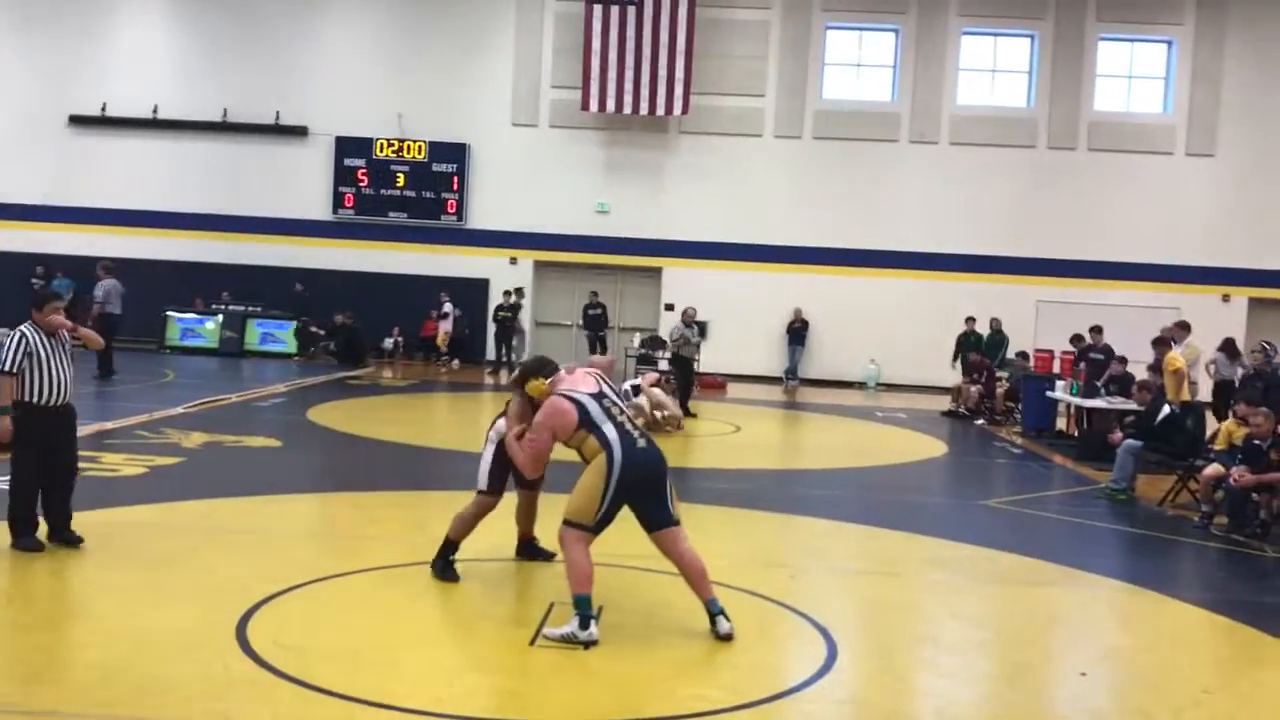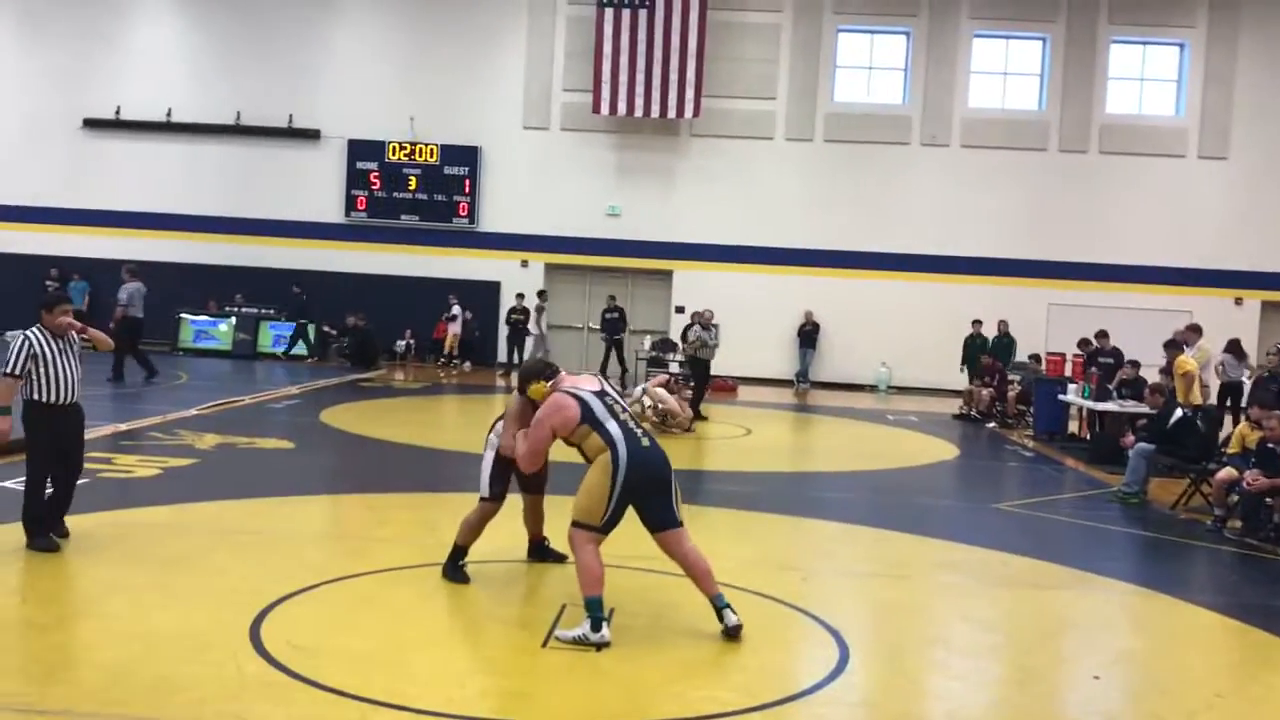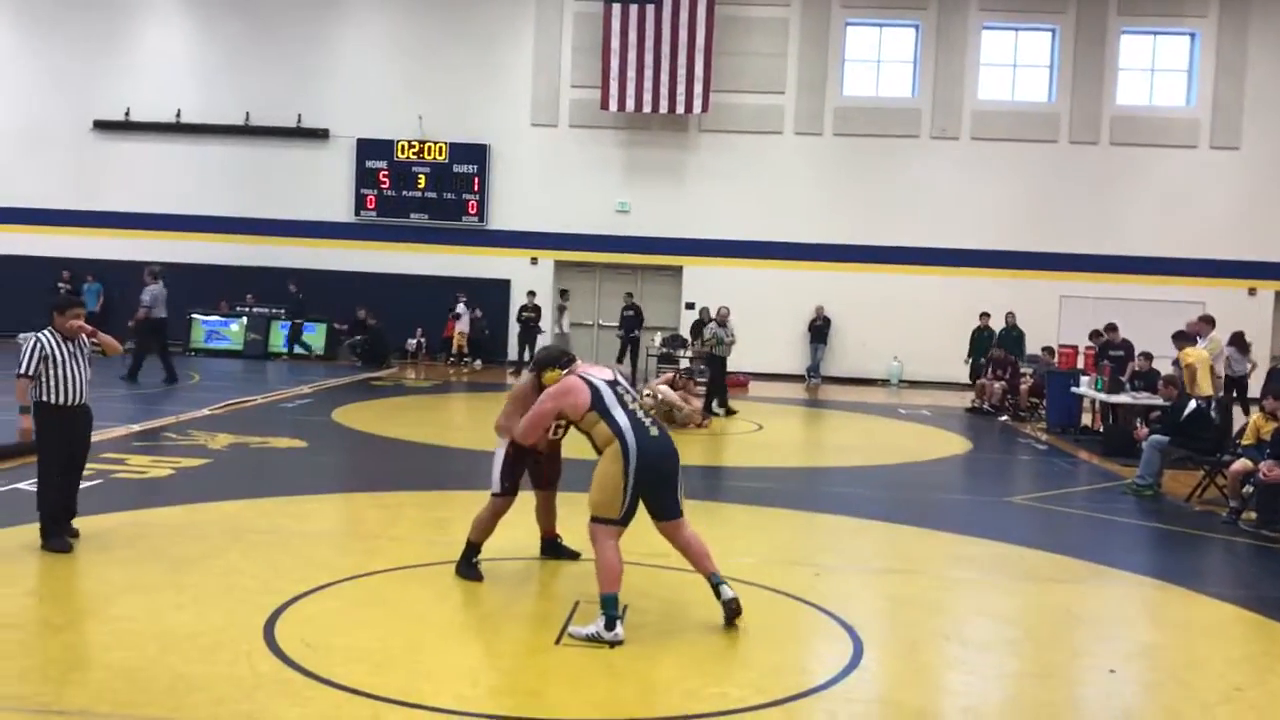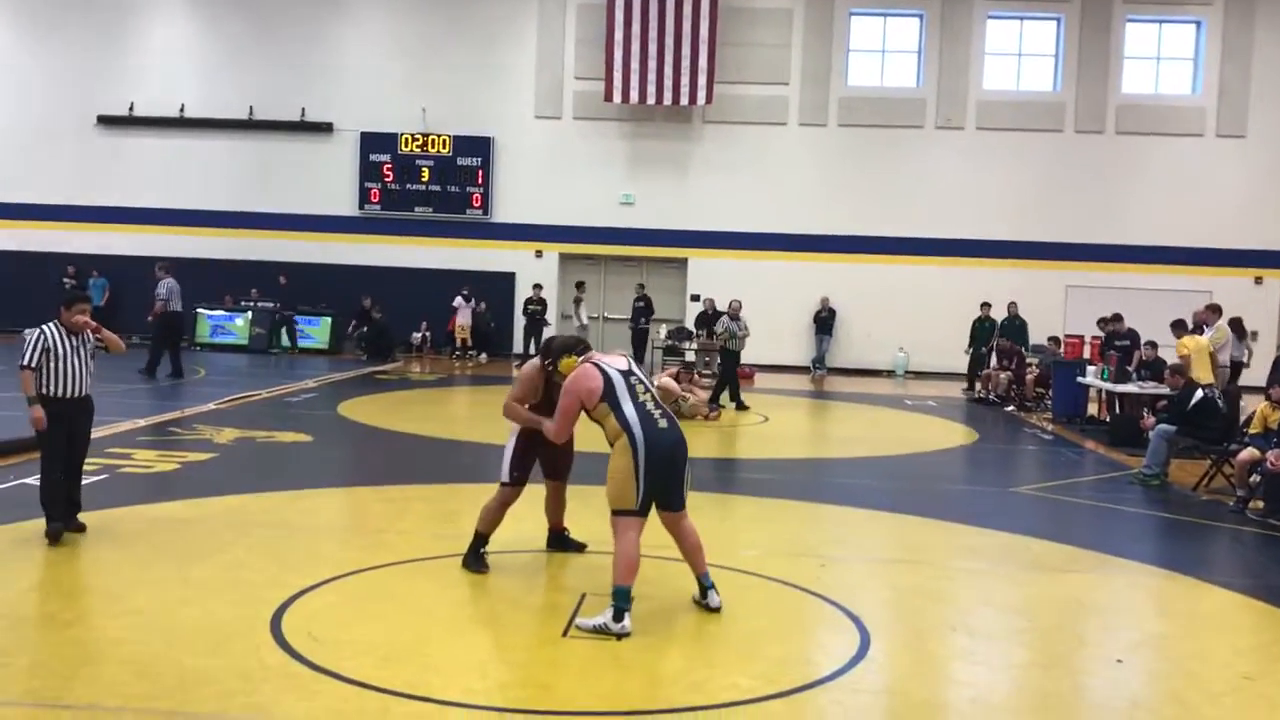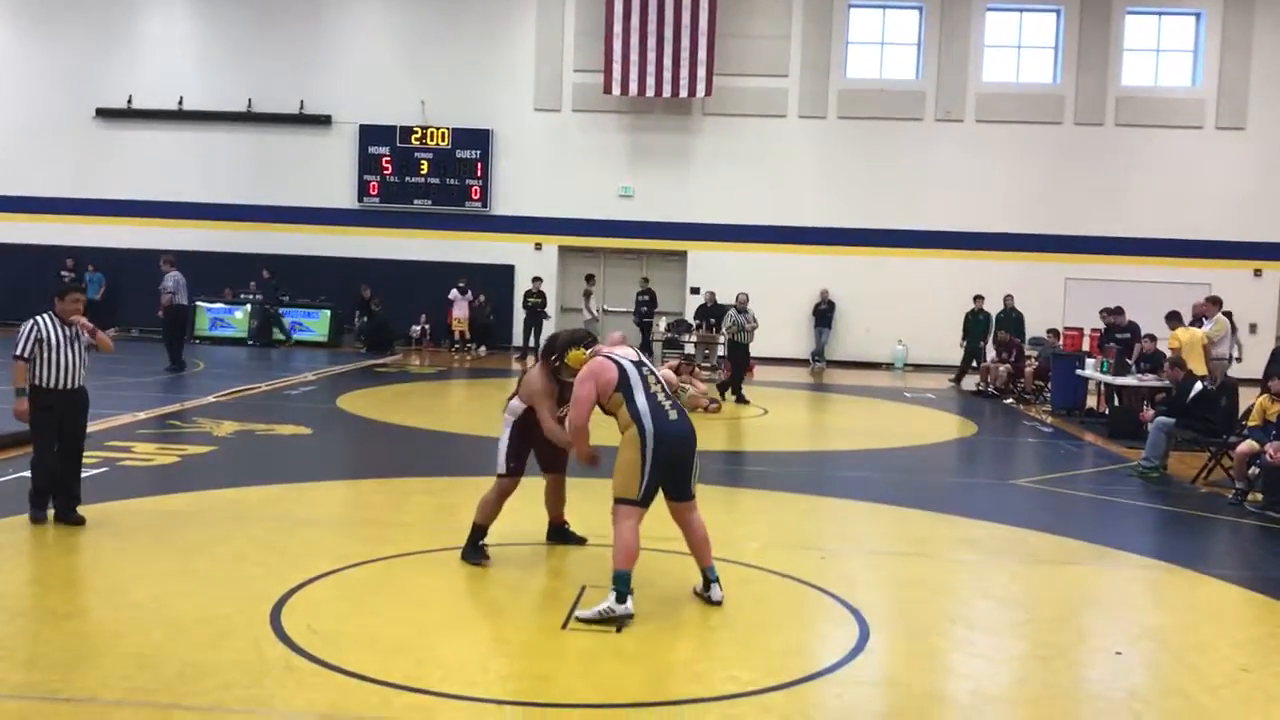
dt=0.2s
person 1, frame 1
left shoulder: (551, 410)
right shoulder: (589, 373)
left elbow: (532, 469)
left wrist: (511, 441)
left hip: (614, 464)
right hip: (651, 458)
left knee: (573, 538)
right knee: (676, 543)
left ankle: (584, 624)
right ankle: (719, 617)
person 1, frame 2
left shoulder: (552, 406)
right shoulder: (591, 379)
left elbow: (528, 463)
left wrist: (520, 440)
left hip: (619, 463)
right hip: (655, 457)
left knee: (582, 540)
right knee: (678, 542)
left ankle: (596, 626)
right ankle: (726, 612)
person 1, frame 3
left shoulder: (561, 390)
right shoulder: (605, 372)
left elbow: (525, 435)
left wrist: (540, 419)
left hip: (628, 453)
right hip: (663, 446)
left knee: (603, 536)
right knee: (678, 527)
left ankle: (610, 623)
right ankle: (723, 591)
person 1, frame 4
left shoulder: (578, 378)
right shoulder: (623, 360)
left elbow: (558, 434)
left wrist: (549, 425)
left hip: (637, 445)
right hip: (673, 437)
left knee: (626, 528)
right knee: (678, 519)
left ankle: (618, 615)
right ankle: (708, 591)
person 1, frame 5
left shoulder: (590, 371)
right shoulder: (628, 351)
left elbow: (578, 422)
left wrist: (582, 451)
left hip: (647, 435)
right hip: (683, 429)
left knee: (626, 516)
right knee: (687, 511)
left ankle: (620, 599)
right ankle: (711, 584)
person 2, frame 1
left shoulder: (63, 334)
right shoulder: (21, 337)
left elbow: (99, 344)
left wrist: (73, 328)
left hip: (62, 412)
right hip: (31, 414)
left knee: (65, 471)
right knee: (27, 475)
left ankle: (60, 528)
right ankle: (23, 533)
person 2, frame 2
left shoulder: (73, 336)
right shoulder: (28, 340)
left elbow: (107, 345)
left wrist: (82, 328)
left hip: (71, 412)
right hip: (41, 414)
left knee: (71, 470)
right knee: (39, 475)
left ankle: (54, 518)
right ankle: (37, 532)
person 2, frame 3
left shoulder: (83, 340)
right shoulder: (39, 342)
left elbow: (117, 350)
right elbow: (24, 379)
left wrist: (92, 332)
right wrist: (24, 414)
left hip: (80, 413)
right hip: (50, 416)
left knee: (73, 472)
right knee: (50, 475)
left ankle: (63, 521)
right ankle: (51, 534)
person 2, frame 4
left shoulder: (89, 335)
right shoulder: (43, 334)
left elbow: (119, 348)
right elbow: (27, 370)
left wrist: (96, 328)
right wrist: (34, 404)
left hip: (81, 406)
right hip: (51, 407)
left knee: (74, 464)
right knee: (52, 465)
left ankle: (68, 515)
right ankle: (53, 521)
person 2, frame 5
left shoulder: (84, 326)
right shoulder: (37, 325)
left elbow: (108, 348)
right elbow: (21, 361)
left wrist: (90, 330)
right wrist: (20, 396)
left hip: (75, 398)
right hip: (45, 399)
left knee: (72, 455)
right knee: (44, 455)
left ankle: (67, 508)
right ankle: (39, 506)
person 3, frame 1
right shoulder: (522, 403)
right hip: (503, 442)
left knee: (530, 496)
right knee: (485, 502)
left ankle: (526, 545)
right ankle: (443, 559)
person 3, frame 2
right shoulder: (520, 402)
right elbow: (507, 446)
right hip: (504, 448)
left knee: (534, 499)
right knee: (488, 507)
left ankle: (537, 547)
right ankle: (453, 563)
person 3, frame 3
right shoulder: (528, 387)
right elbow: (502, 426)
left hip: (549, 444)
right hip: (516, 442)
left knee: (547, 496)
right knee: (499, 503)
left ankle: (550, 544)
right ankle: (467, 559)
person 3, frame 4
left shoulder: (586, 370)
right shoulder: (535, 371)
right elbow: (509, 408)
right wrist: (543, 422)
left hip: (560, 433)
right hip: (527, 432)
left knee: (557, 486)
right knee: (508, 494)
left ankle: (557, 536)
right ankle: (474, 551)
person 3, frame 5
left shoulder: (572, 370)
right shoulder: (541, 380)
right elbow: (549, 427)
left hip: (548, 421)
right hip: (520, 423)
left knee: (556, 478)
right knee: (506, 484)
left ankle: (557, 529)
right ankle: (473, 543)
